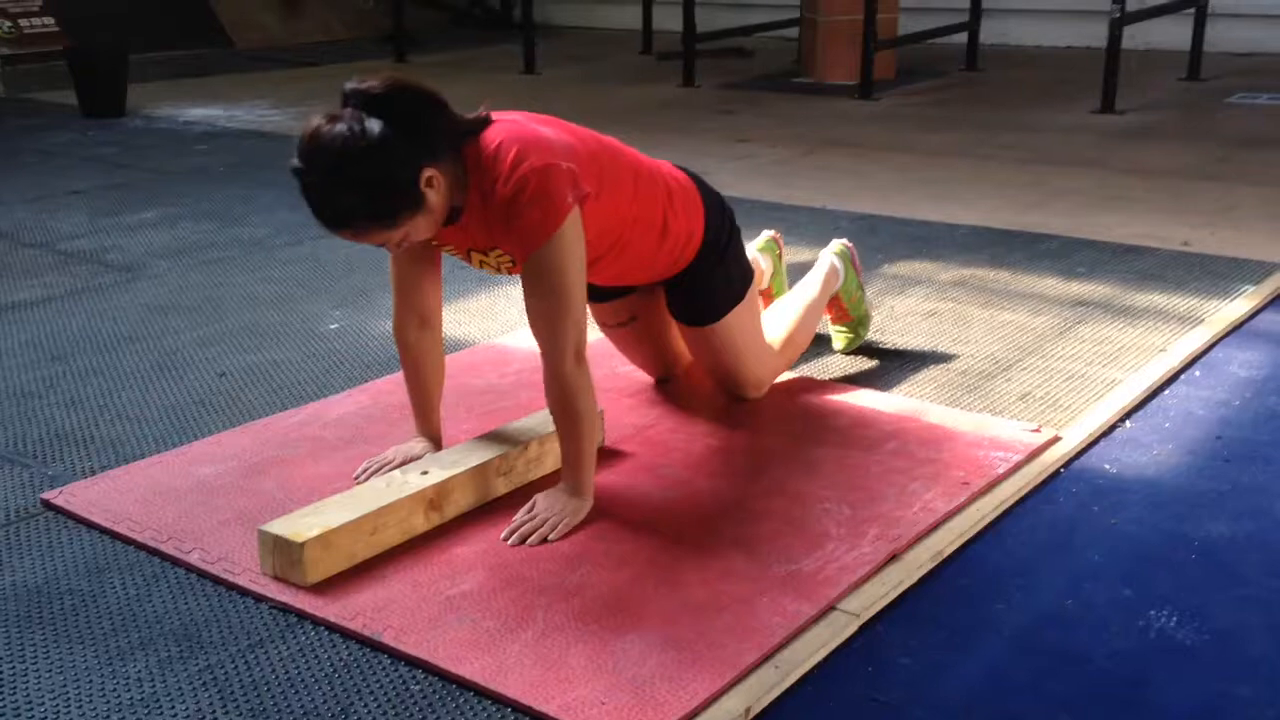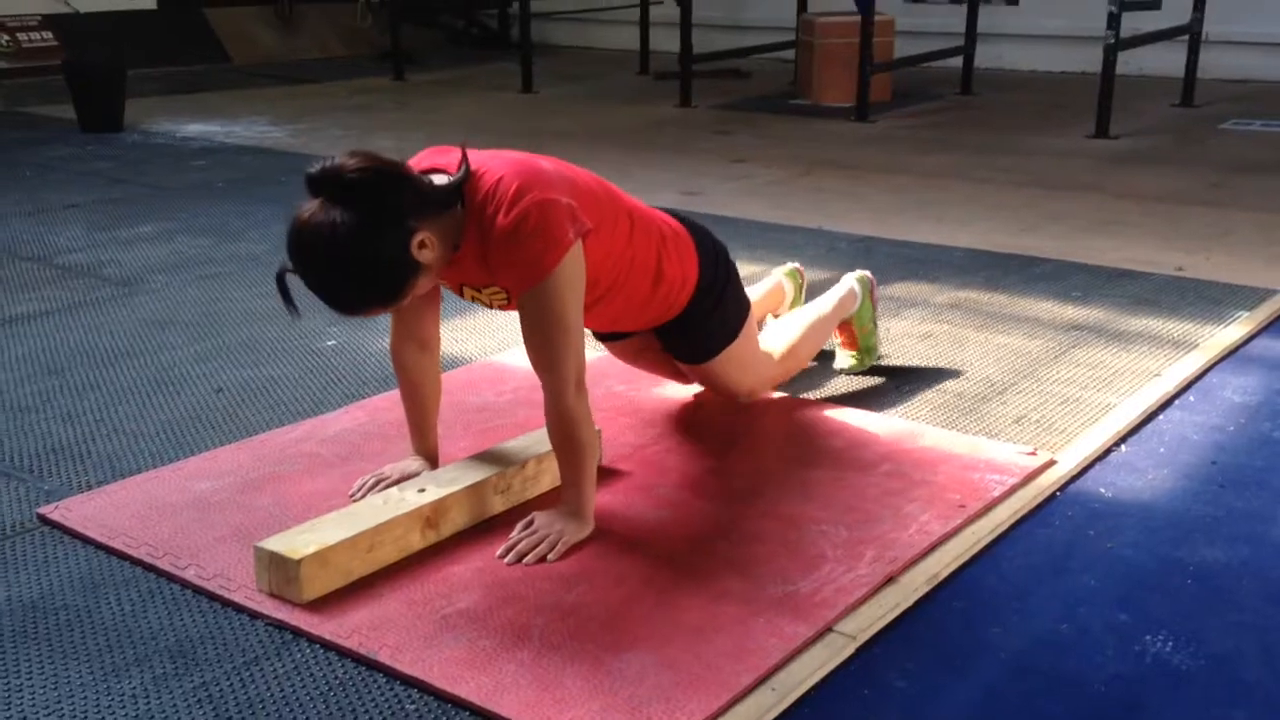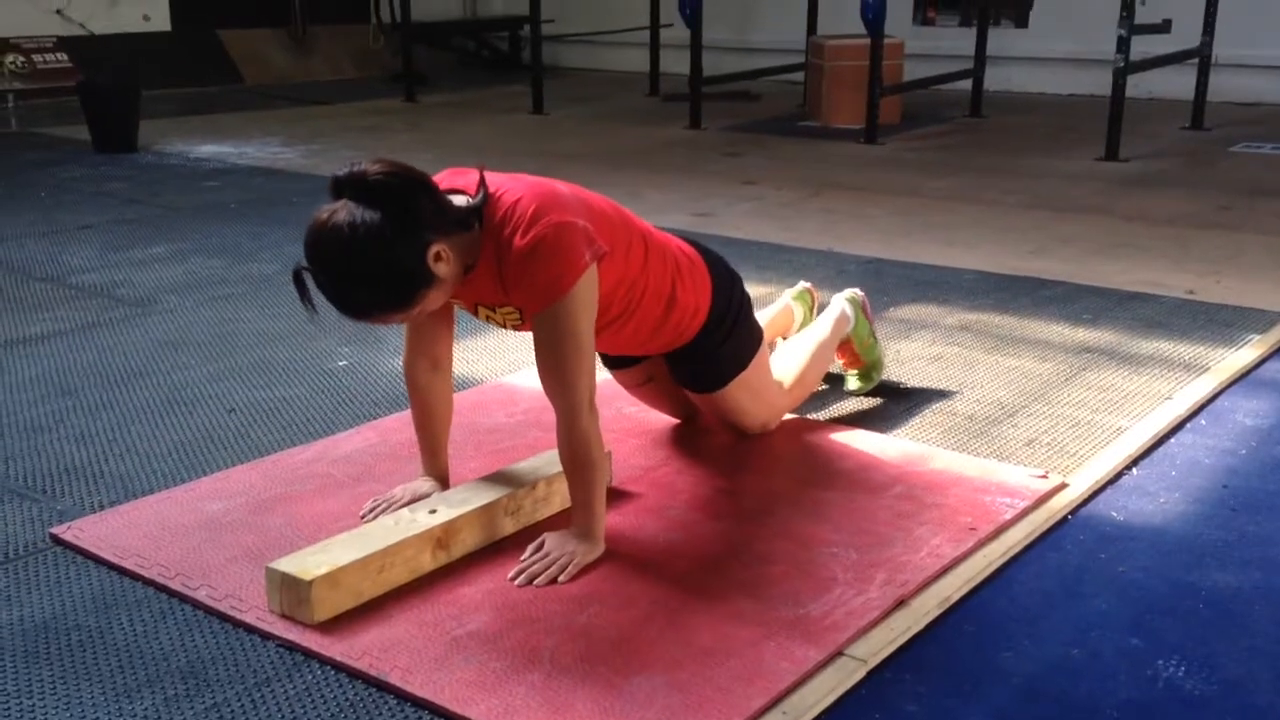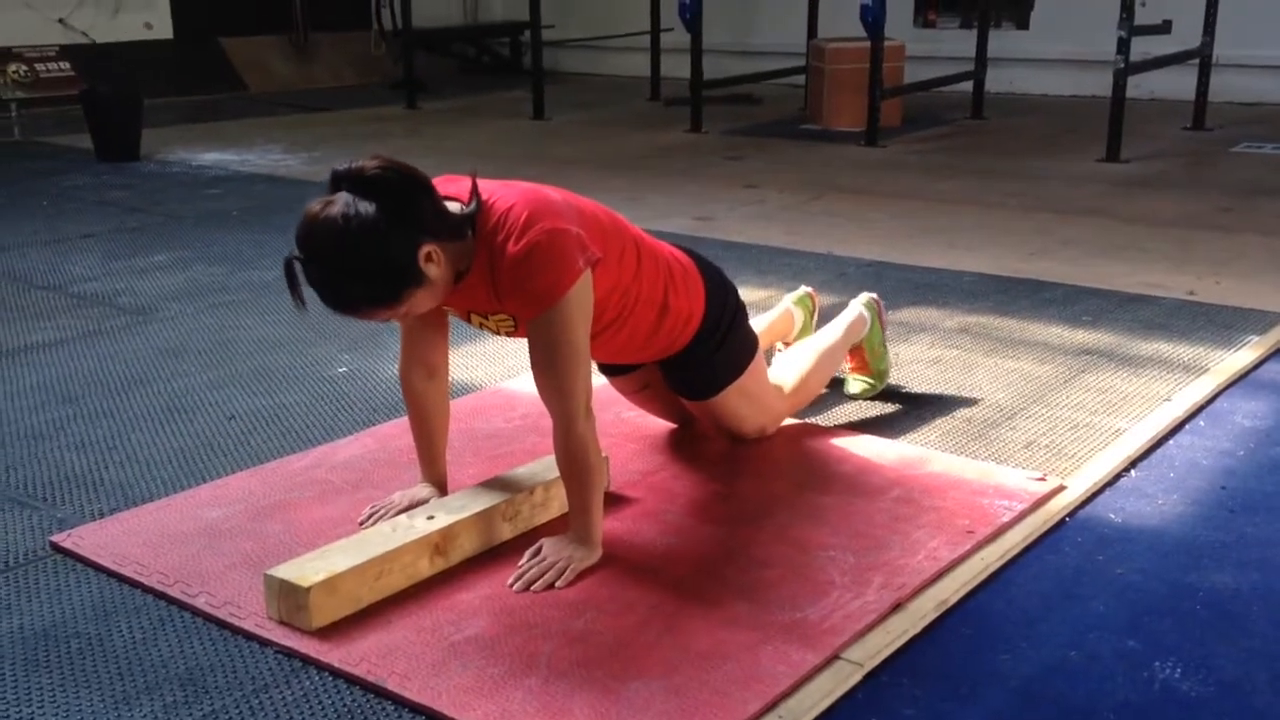
dt=0.7s
person 1, frame 1
left shoulder: (526, 183)
right shoulder: (412, 174)
left elbow: (564, 354)
right elbow: (415, 321)
left wrist: (576, 489)
right wrist: (426, 436)
left hip: (686, 231)
right hip: (613, 243)
left knee: (749, 380)
right knee: (669, 368)
left ankle: (832, 272)
right ankle: (757, 262)
person 1, frame 2
left shoulder: (526, 221)
right shoulder: (408, 204)
left elbow: (563, 384)
right elbow: (412, 344)
left wrist: (576, 510)
right wrist: (423, 454)
left hip: (680, 274)
right hip: (617, 287)
left knee: (750, 381)
right knee: (697, 373)
left ankle: (846, 298)
right ankle: (780, 288)
person 1, frame 3
left shoulder: (541, 242)
right shoulder: (425, 222)
left elbow: (574, 406)
right elbow: (425, 364)
left wrist: (587, 532)
right wrist: (434, 474)
left hip: (694, 302)
right hip: (629, 313)
left knee: (761, 414)
right knee: (696, 413)
left ankle: (842, 317)
right ankle: (791, 309)
person 1, frame 4
left shoulder: (533, 250)
right shoulder: (418, 230)
left elbow: (571, 414)
right elbow: (421, 371)
left wrist: (584, 538)
right wrist: (432, 482)
left hip: (685, 306)
right hip: (623, 323)
left knee: (761, 417)
right knee: (694, 416)
left ankle: (855, 322)
right ankle: (790, 313)
